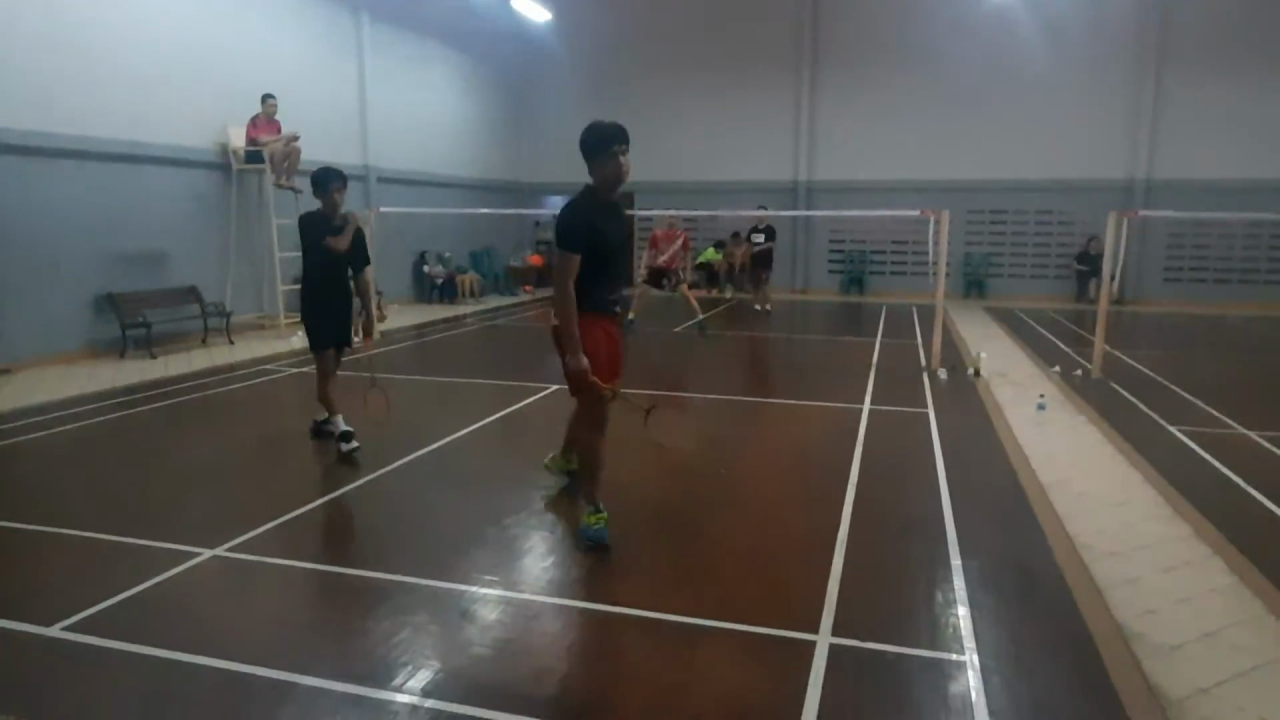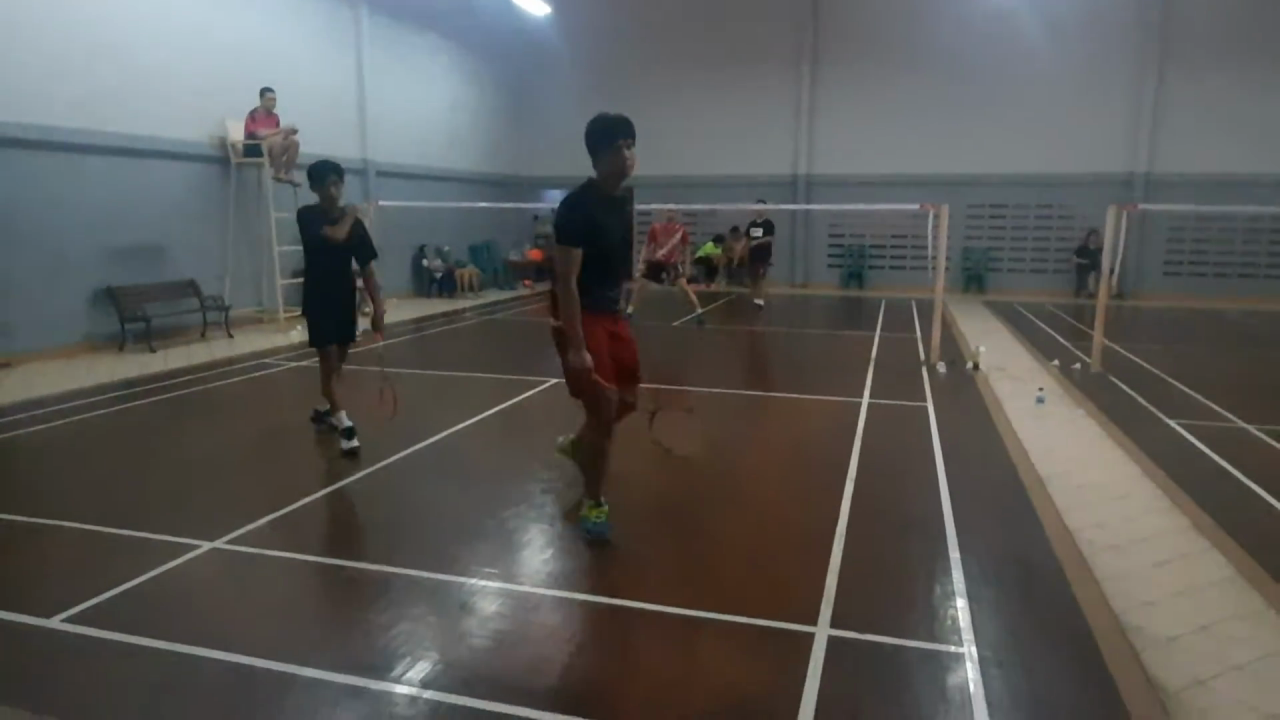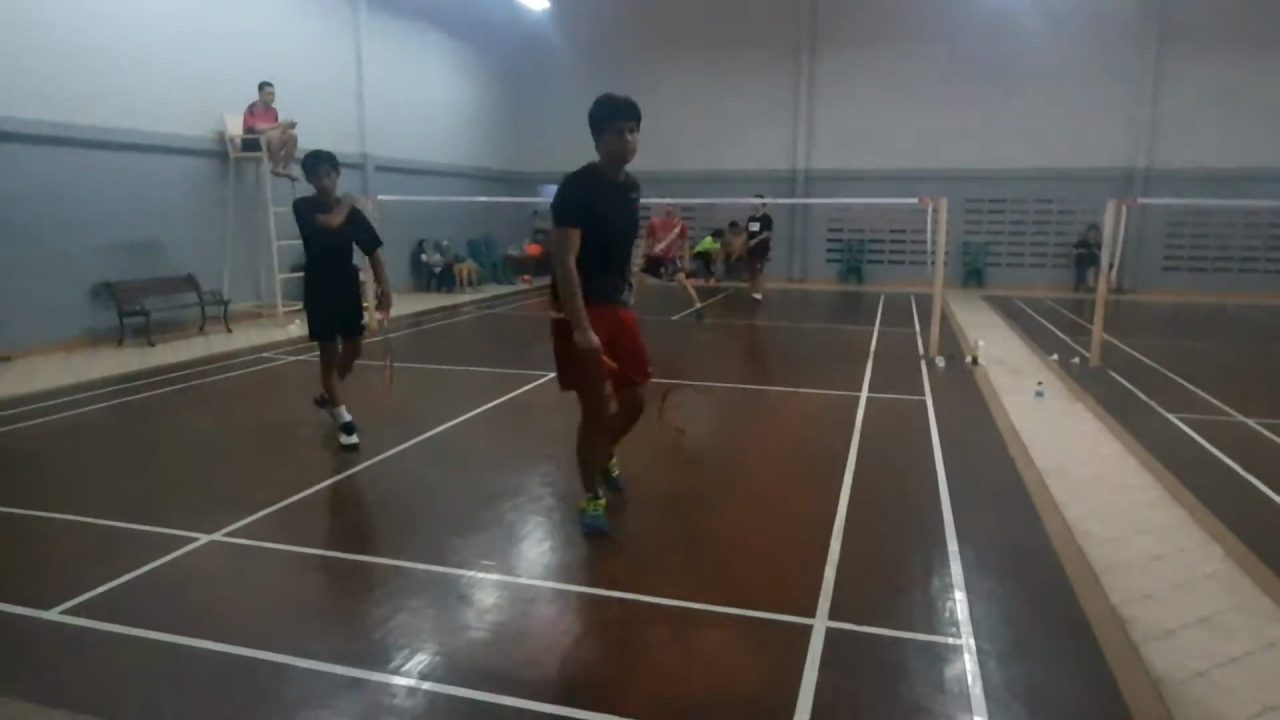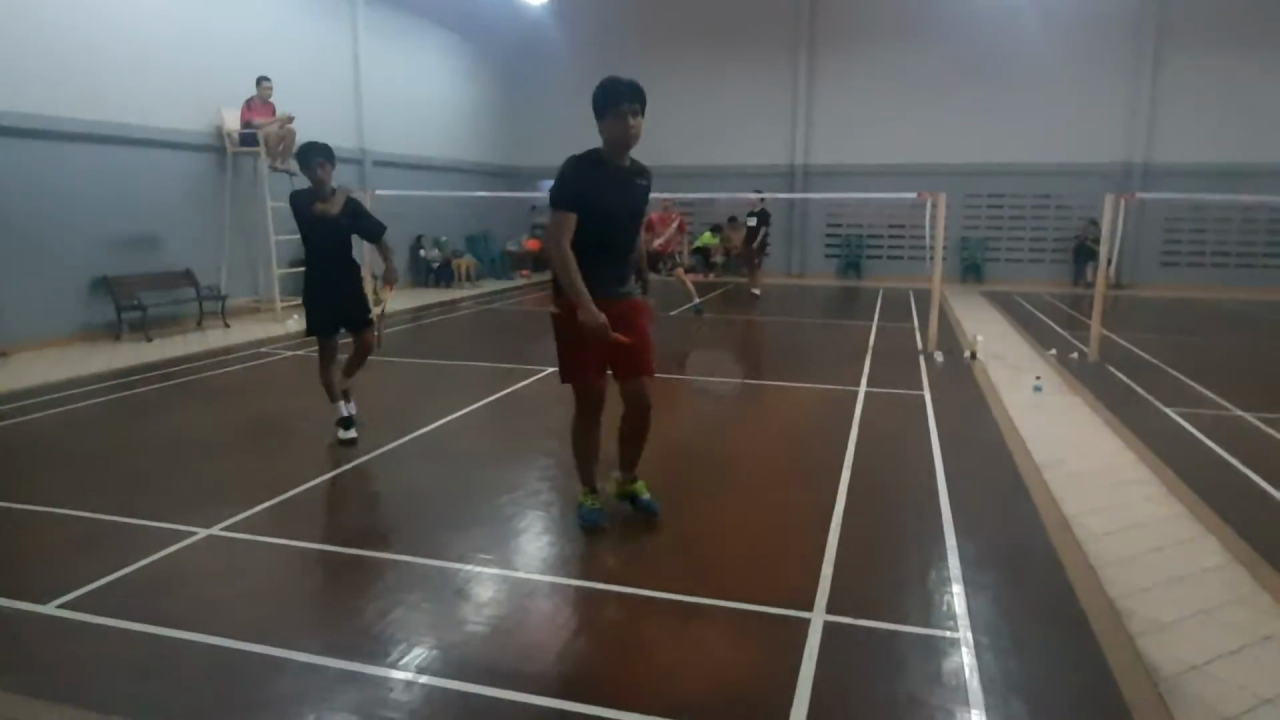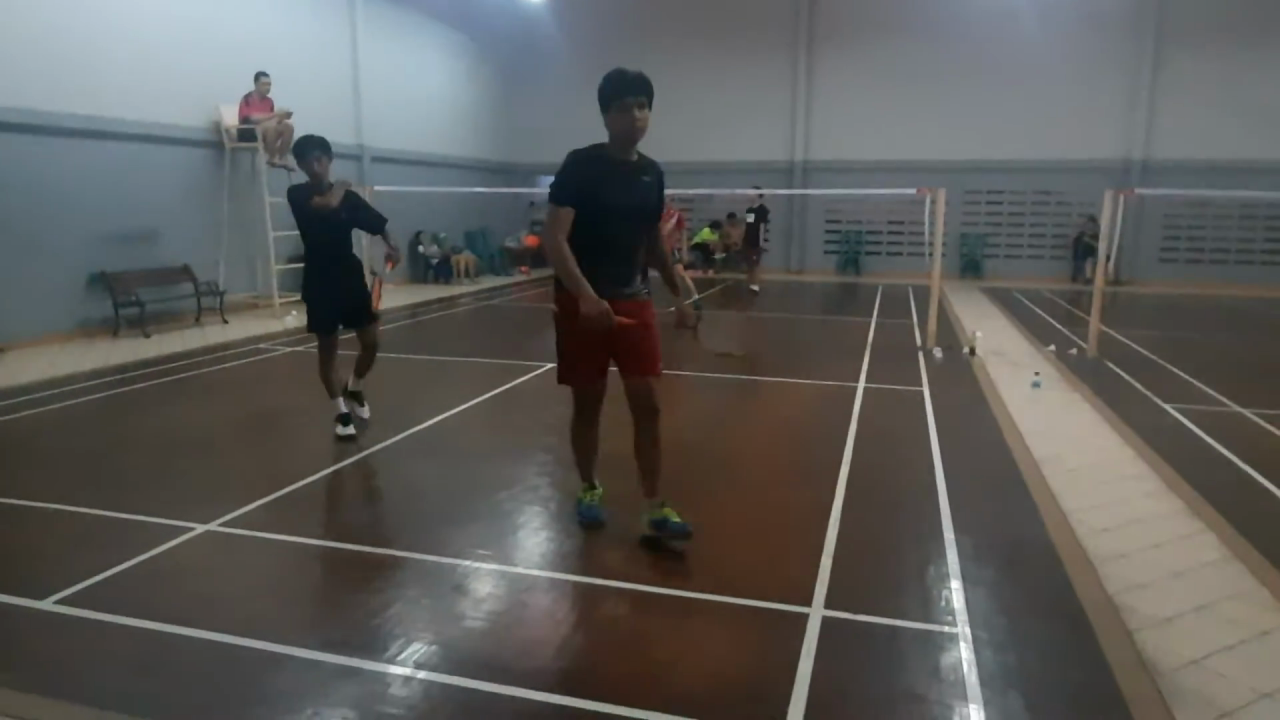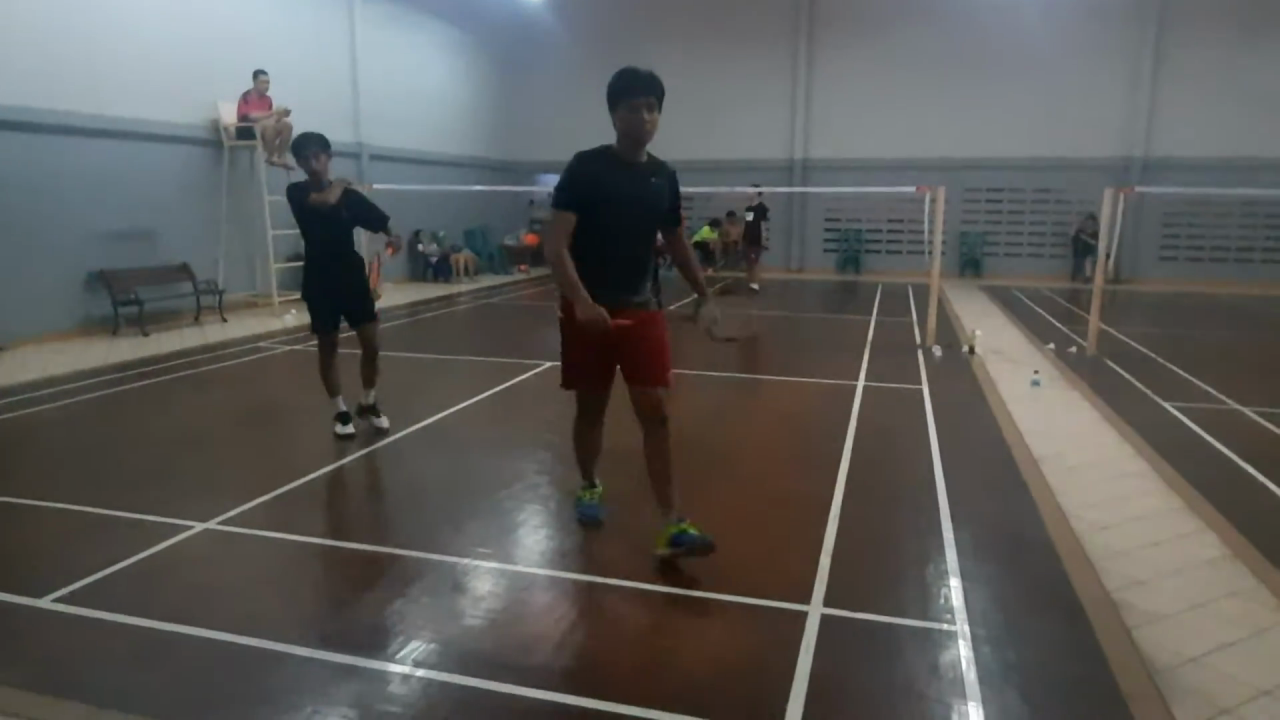
dt=0.1s
person 1, frame 1
left shoulder: (618, 207)
right shoulder: (577, 213)
right elbow: (563, 284)
right wrist: (573, 349)
left hip: (607, 315)
right hip: (579, 320)
left knee: (593, 403)
right knee: (597, 406)
left ankle: (562, 460)
right ankle: (592, 510)
person 1, frame 2
left shoulder: (623, 203)
right shoulder: (577, 206)
right elbow: (564, 281)
right wrist: (575, 347)
left hip: (611, 315)
right hip: (579, 318)
left knee: (624, 402)
right knee: (603, 409)
left ankle: (576, 445)
right ankle: (593, 504)
person 1, frame 3
left shoulder: (632, 189)
right shoulder: (576, 187)
right elbow: (564, 261)
right wrist: (582, 326)
left hip: (619, 307)
right hip: (577, 313)
left knee: (635, 403)
right knee: (596, 407)
left ankle: (601, 459)
right ankle: (592, 497)
person 1, frame 4
left shoulder: (642, 177)
right shoulder: (576, 172)
right elbow: (558, 244)
left wrist: (646, 290)
right wrist: (583, 306)
left hip: (627, 299)
right hip: (578, 304)
left knee: (640, 399)
right knee: (590, 402)
left ankle: (629, 479)
right ankle: (589, 492)
person 1, frame 5
left shoulder: (651, 174)
right shoulder: (579, 166)
right elbow: (555, 239)
left wrist: (680, 296)
right wrist: (585, 295)
left hip: (632, 299)
right hip: (582, 303)
left knee: (646, 401)
right knee: (587, 401)
left ankle: (656, 510)
right ankle: (588, 488)
person 1, frame 6
left shoulder: (664, 177)
right shoulder: (584, 168)
left elbow: (678, 246)
right elbow: (556, 245)
left wrist: (708, 298)
right wrist: (581, 301)
left hip: (641, 309)
right hip: (588, 309)
left knee: (655, 412)
right knee: (591, 407)
left ankle: (673, 526)
right ankle: (588, 487)
person 2, frame 1
left shoulder: (352, 229)
right shoulder: (308, 222)
left elbow: (361, 273)
right elbow: (337, 246)
left wrist: (369, 314)
right wrist: (351, 225)
left hip: (341, 305)
right hip: (315, 305)
left knee: (332, 366)
right knee: (325, 367)
left ankle: (324, 421)
right ankle: (341, 429)
person 2, frame 2
left shoulder: (354, 222)
right shoulder: (307, 215)
left elbow: (367, 266)
right elbow: (336, 236)
left wrist: (377, 307)
right wrist: (349, 215)
left hip: (345, 299)
right hip: (318, 300)
left knee: (338, 360)
right knee: (329, 363)
left ankle: (324, 410)
right ankle: (345, 425)
person 2, frame 3
left shoulder: (351, 212)
right shoulder: (302, 207)
left elbow: (373, 251)
right elbow: (331, 222)
left wrist: (383, 285)
right wrist: (344, 204)
left hip: (348, 290)
right hip: (319, 293)
left knee: (353, 350)
right knee: (329, 356)
left ankle: (328, 396)
right ankle: (344, 421)
person 2, frame 4
left shoulder: (350, 203)
right shoulder: (299, 199)
left elbow: (378, 236)
right elbow: (329, 211)
left wrist: (389, 263)
right wrist: (341, 194)
left hip: (350, 284)
right hip: (319, 287)
left knee: (366, 343)
right knee: (328, 351)
left ankle: (343, 385)
right ankle: (343, 415)
person 2, frame 5
left shoulder: (349, 197)
right shoulder: (297, 194)
left elbow: (379, 226)
right elbow: (328, 204)
left wrist: (391, 245)
right wrist: (340, 186)
left hip: (351, 278)
right hip: (319, 283)
left knee: (371, 342)
right knee: (327, 348)
left ankle: (354, 388)
right ankle: (342, 411)
person 2, frame 6
left shoulder: (349, 195)
right shoulder: (296, 192)
left elbow: (381, 223)
right elbow: (325, 200)
left wrist: (393, 238)
right wrist: (339, 184)
left hip: (353, 277)
right hip: (320, 282)
left knee: (371, 343)
right knee: (328, 348)
left ankle: (369, 403)
right ankle: (341, 410)
